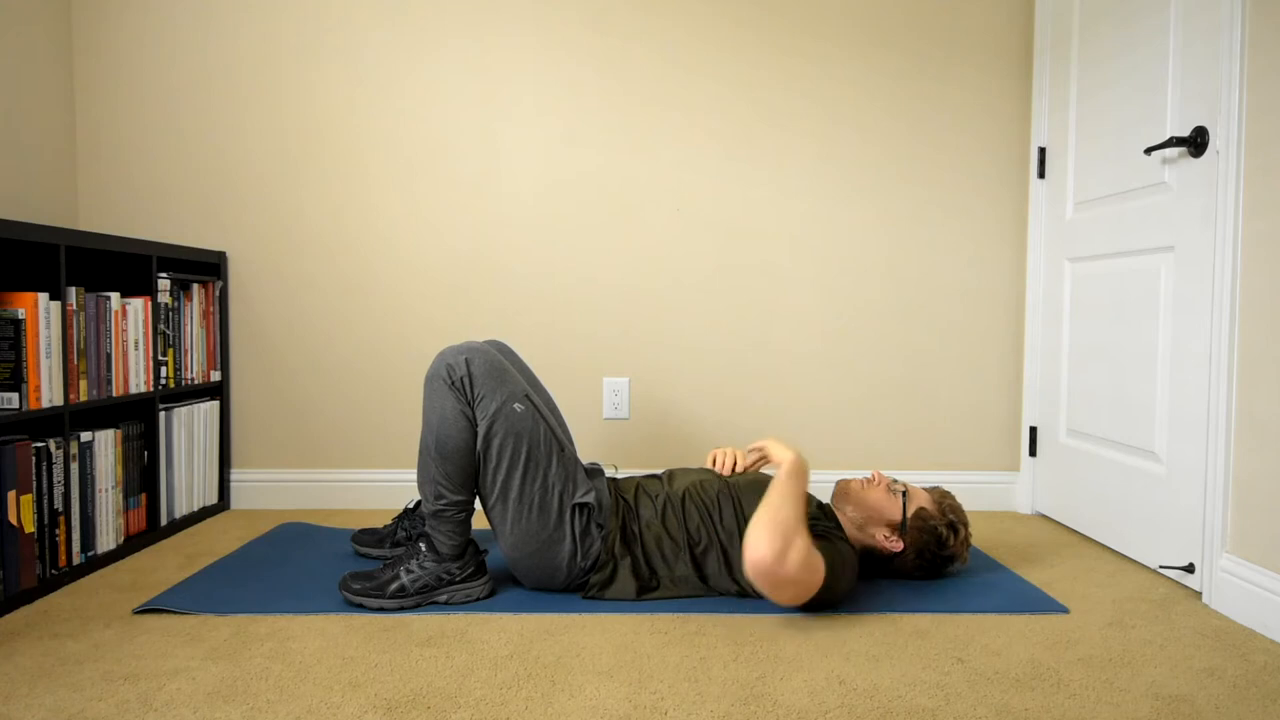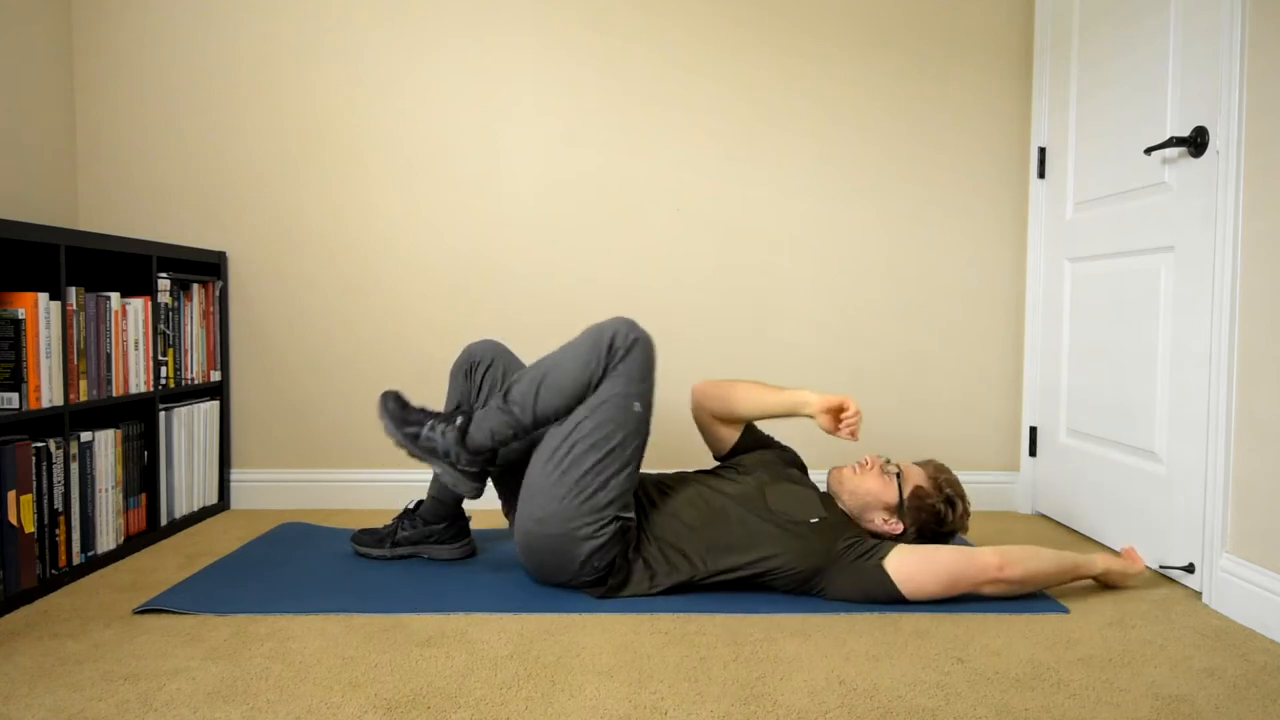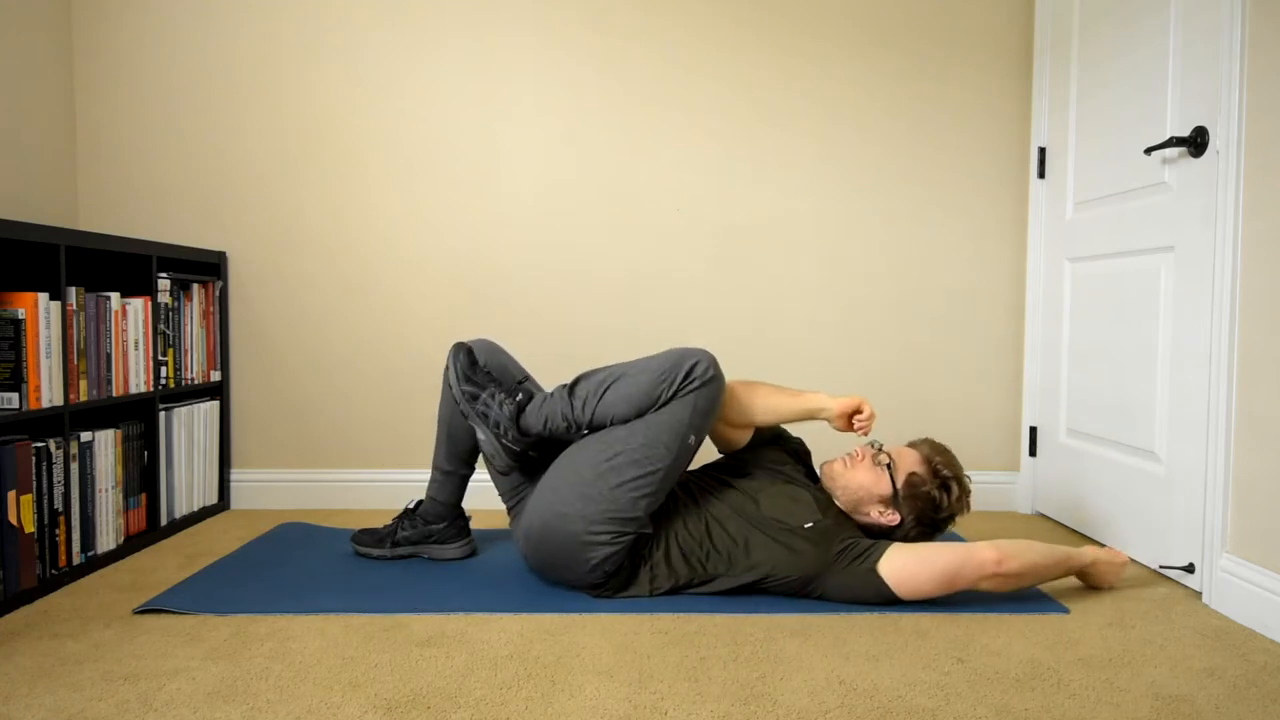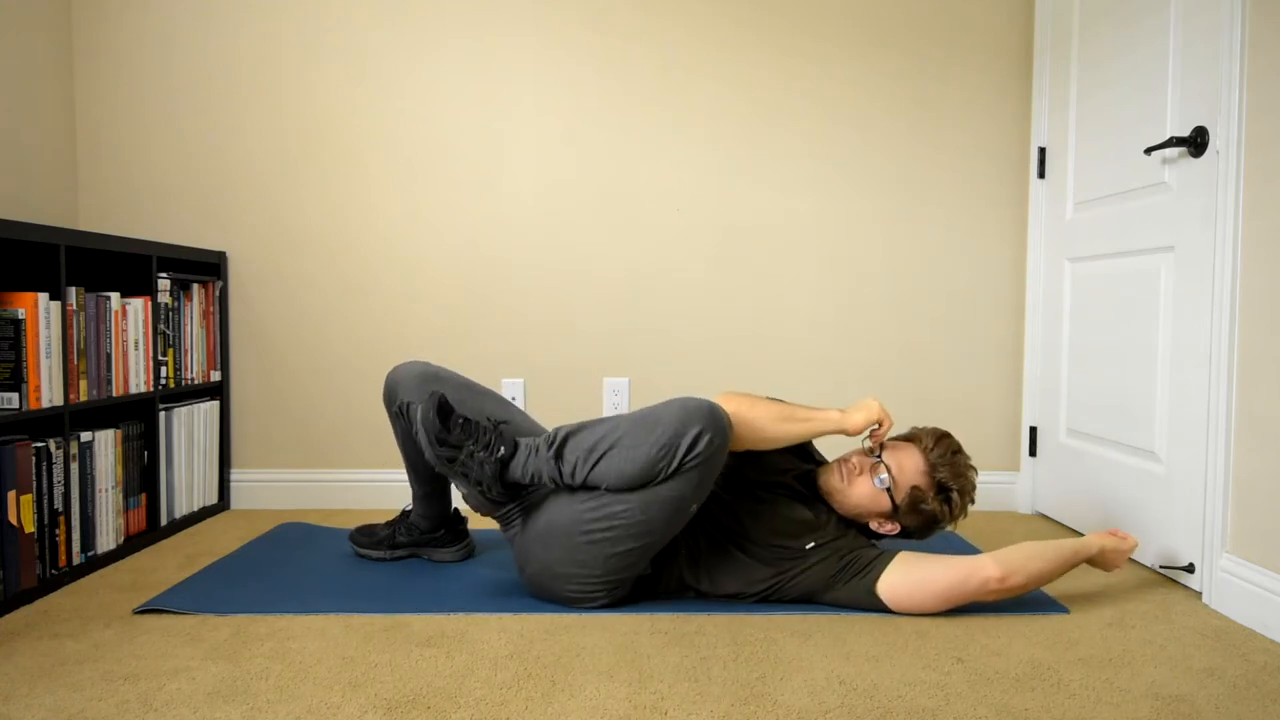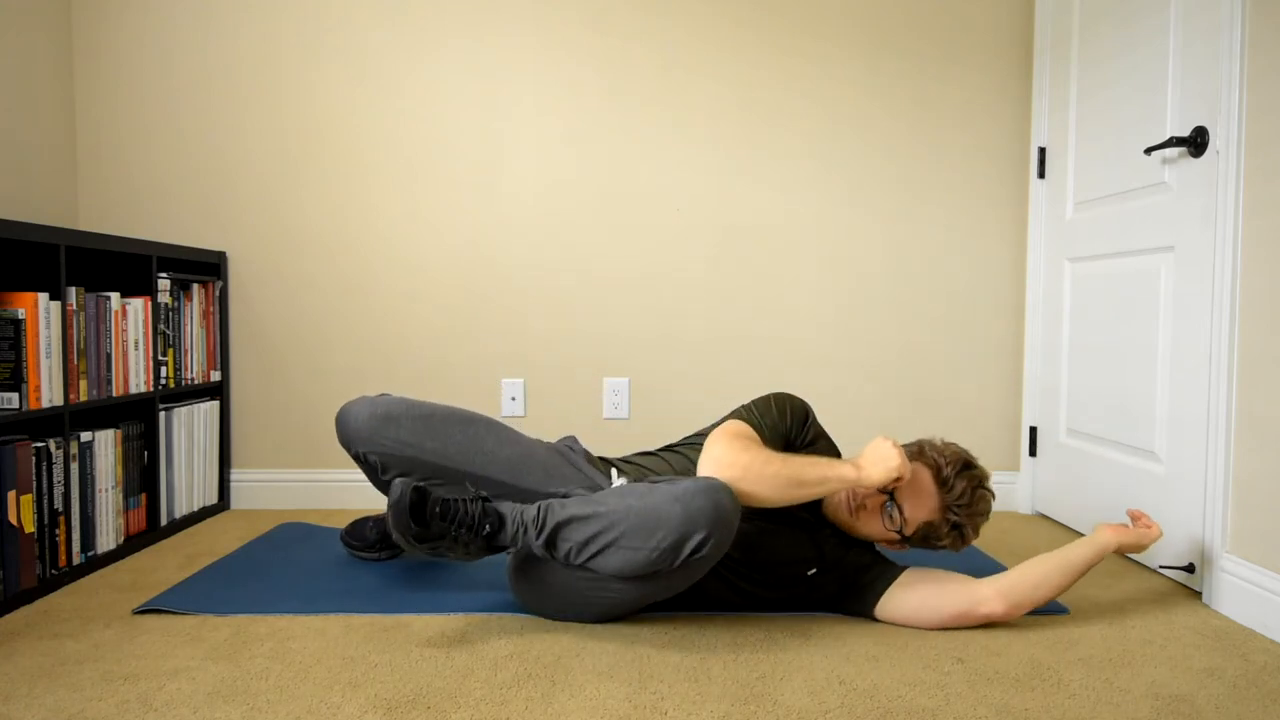
dt=1s
person 1, frame 1
left shoulder: (827, 566)
right shoulder: (809, 524)
left elbow: (767, 561)
left wrist: (791, 463)
right wrist: (729, 460)
left hip: (575, 542)
right hip: (599, 501)
left knee: (462, 369)
right knee: (486, 359)
left ankle: (446, 563)
right ankle: (428, 524)
person 1, frame 2
left shoulder: (842, 552)
right shoulder: (782, 472)
left elbow: (988, 566)
right elbow: (705, 401)
right wrist: (806, 401)
left hip: (575, 542)
right hip: (554, 515)
left knee: (623, 341)
right knee: (484, 358)
left ankle: (464, 442)
right ankle: (438, 522)
person 1, frame 3
left shoulder: (845, 554)
right shoulder: (786, 462)
left elbow: (986, 562)
right elbow: (723, 410)
right wrist: (823, 405)
left hip: (580, 542)
right hip: (553, 509)
left knee: (693, 368)
right knee: (475, 354)
left ankle: (521, 419)
right ankle: (439, 524)
person 1, frame 4
left shoulder: (843, 555)
right shoulder: (787, 438)
left elbow: (988, 573)
right elbow: (728, 407)
right wrist: (838, 418)
left hip: (574, 565)
right hip: (558, 496)
left knee: (693, 426)
right knee: (413, 383)
left ankle: (504, 465)
right ankle: (434, 528)
person 1, frame 5
left shoulder: (847, 569)
right shoulder: (791, 419)
left elbow: (990, 600)
right elbow: (721, 461)
right wrist: (853, 469)
left hip: (568, 584)
right hip: (576, 479)
left knee: (704, 512)
right knee: (365, 423)
left ankle: (487, 528)
right ankle: (422, 522)
